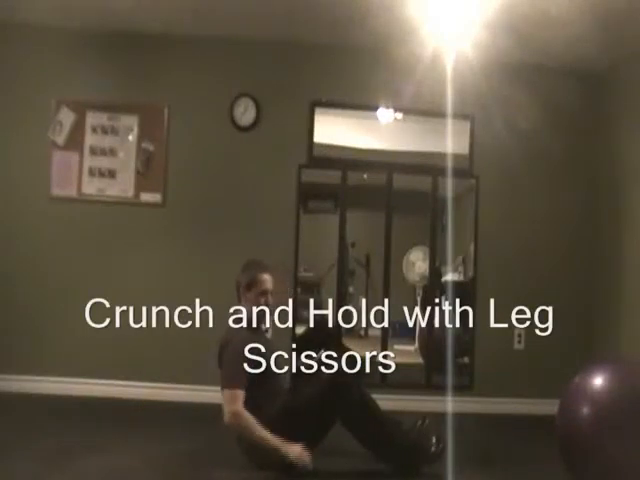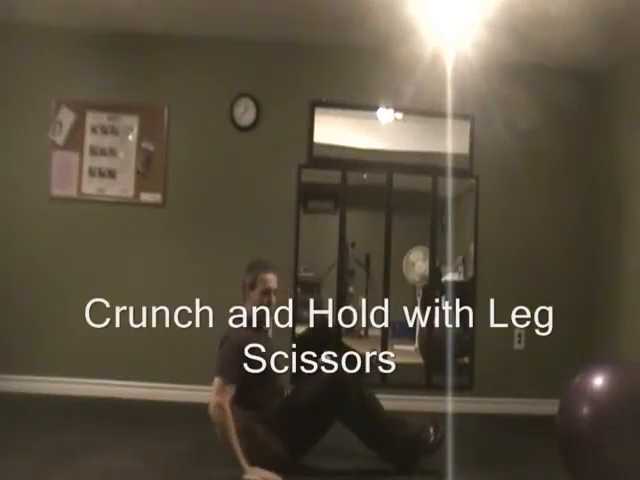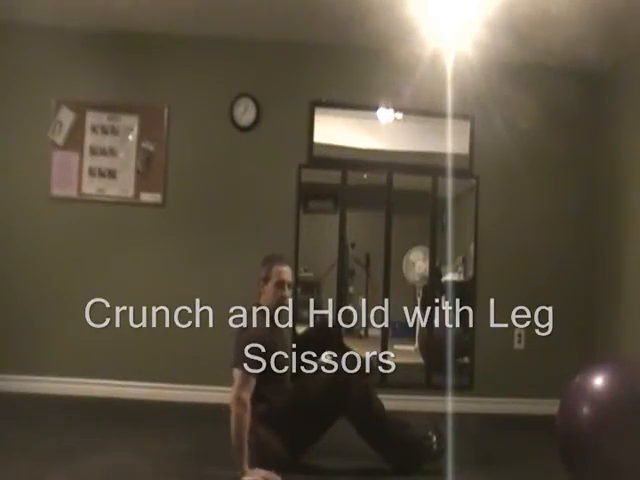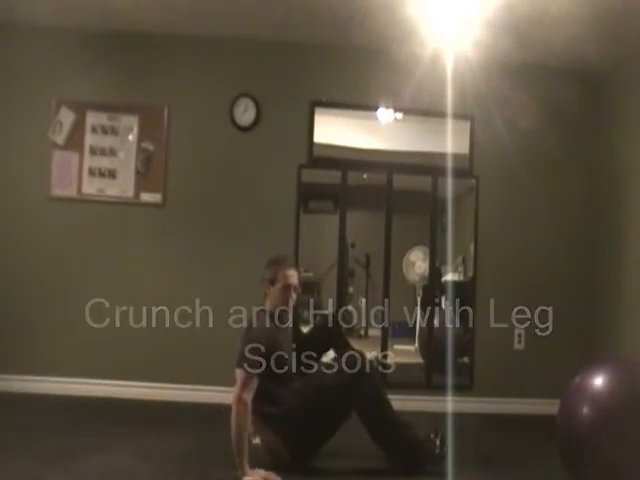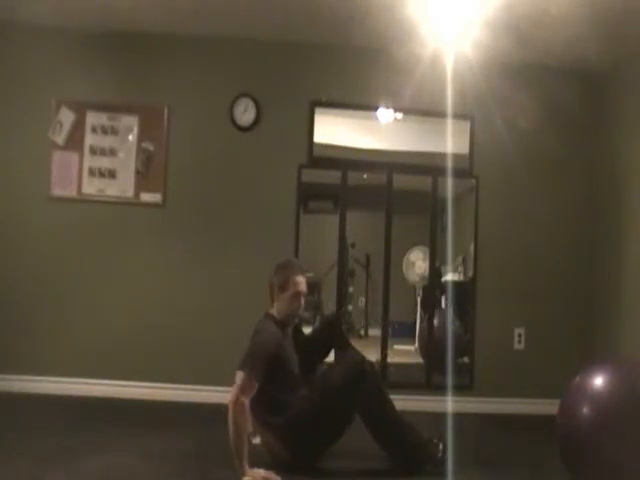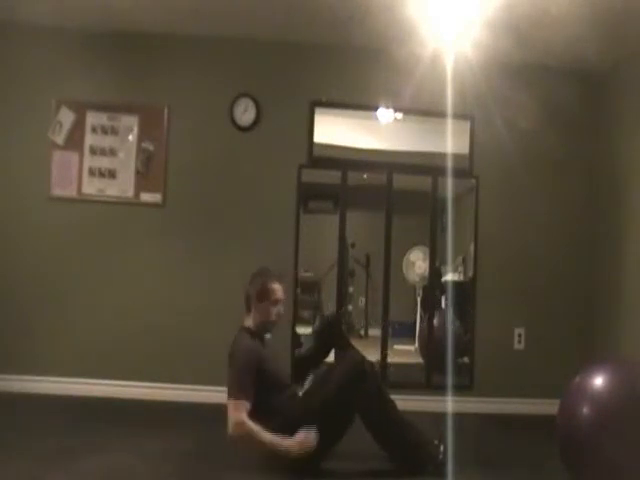
dt=0.4s
person 1, frame 1
left shoulder: (254, 332)
right shoulder: (238, 343)
right elbow: (232, 413)
right wrist: (283, 447)
left hip: (281, 419)
right hip: (270, 442)
right knee: (339, 382)
right ankle: (406, 452)
person 1, frame 2
left shoulder: (258, 331)
right shoulder: (238, 340)
right elbow: (218, 405)
left hip: (277, 423)
right hip: (269, 445)
right knee: (338, 381)
right ankle: (404, 448)
person 1, frame 3
left shoulder: (274, 321)
right shoulder: (255, 332)
right elbow: (239, 398)
left hip: (284, 419)
right hip: (274, 439)
right knee: (346, 379)
right ankle: (409, 450)
person 1, frame 4
left shoulder: (282, 321)
right shoulder: (260, 332)
right elbow: (241, 399)
left hip: (294, 417)
right hip: (288, 438)
right knee: (357, 370)
right ankle: (412, 453)
person 1, frame 5
left shoulder: (283, 328)
right shoulder: (267, 337)
right elbow: (237, 400)
left hip: (297, 424)
right hip: (293, 444)
right knee: (358, 370)
right ankle: (416, 455)
person 1, frame 6
left shoulder: (254, 342)
right shoulder: (246, 351)
right elbow: (235, 424)
right wrist: (286, 445)
left hip: (297, 421)
right hip: (298, 438)
right knee: (359, 371)
right ankle: (419, 456)
